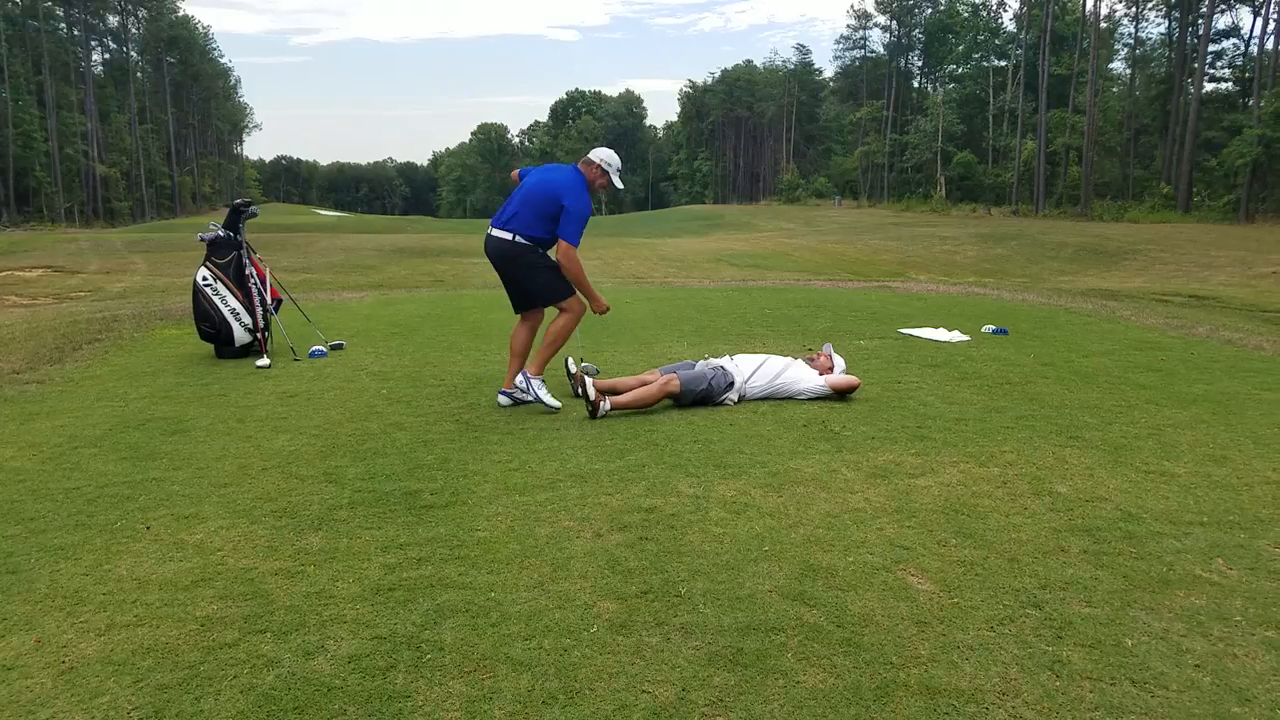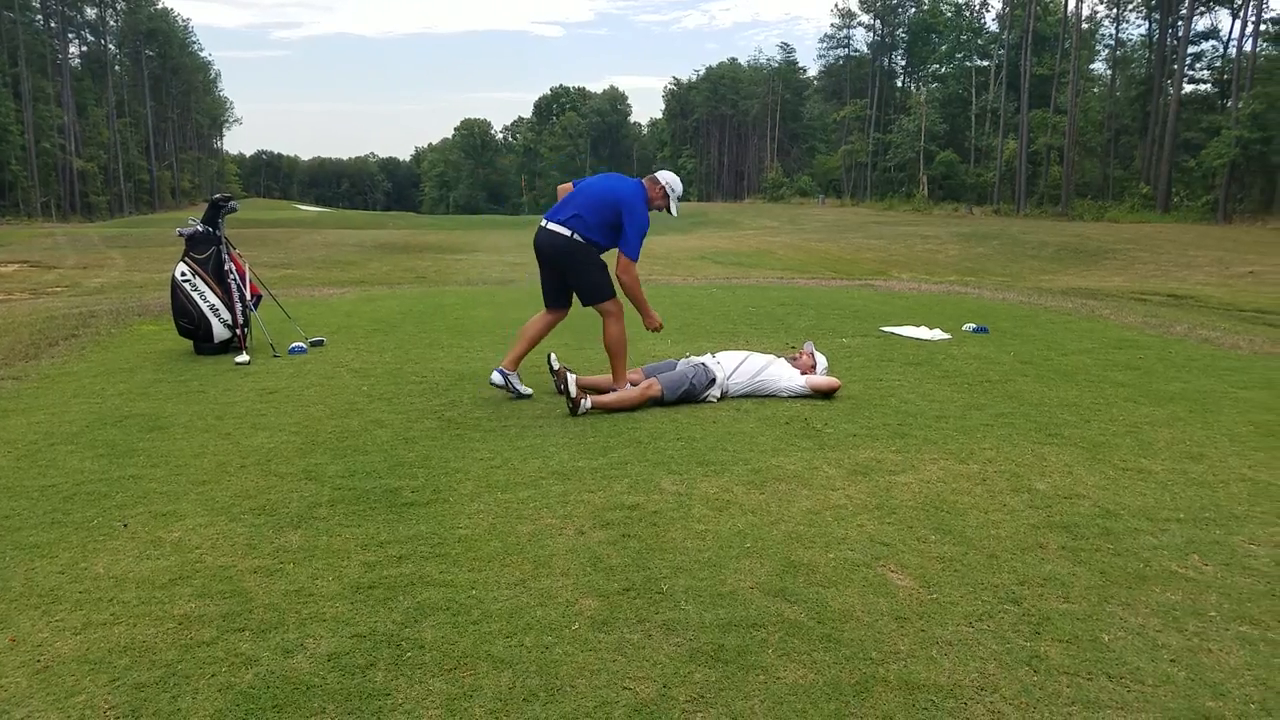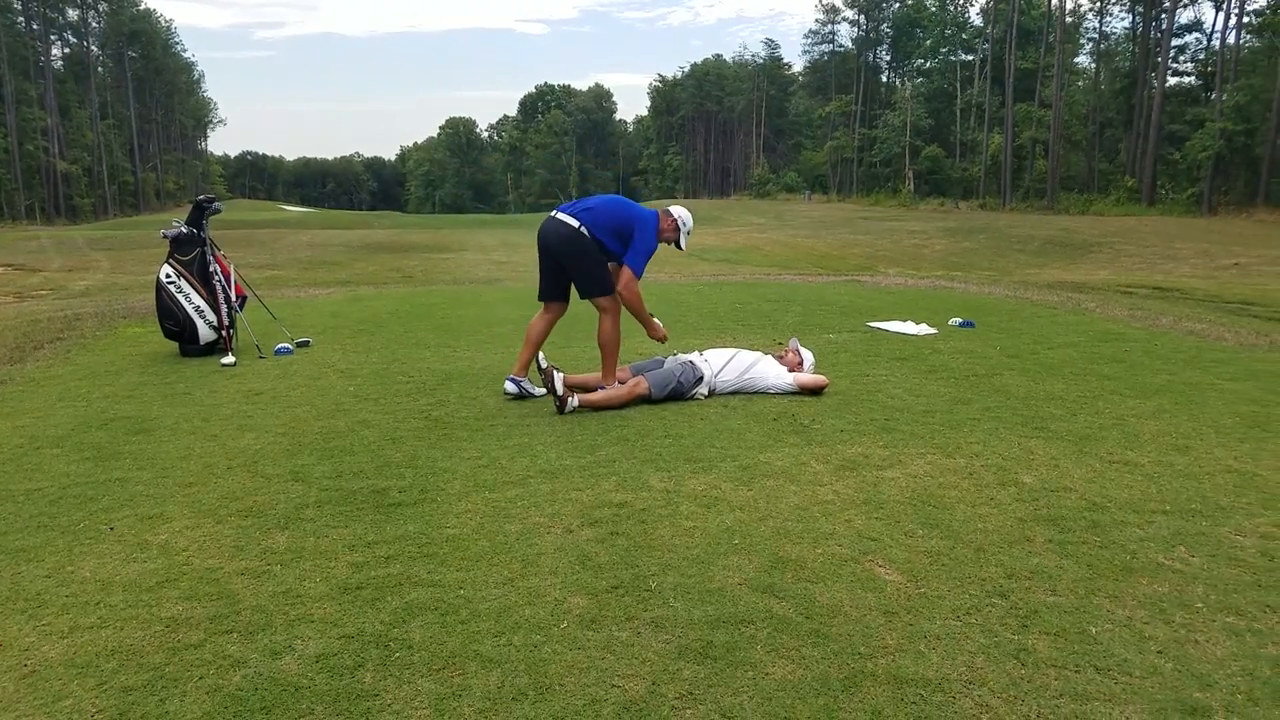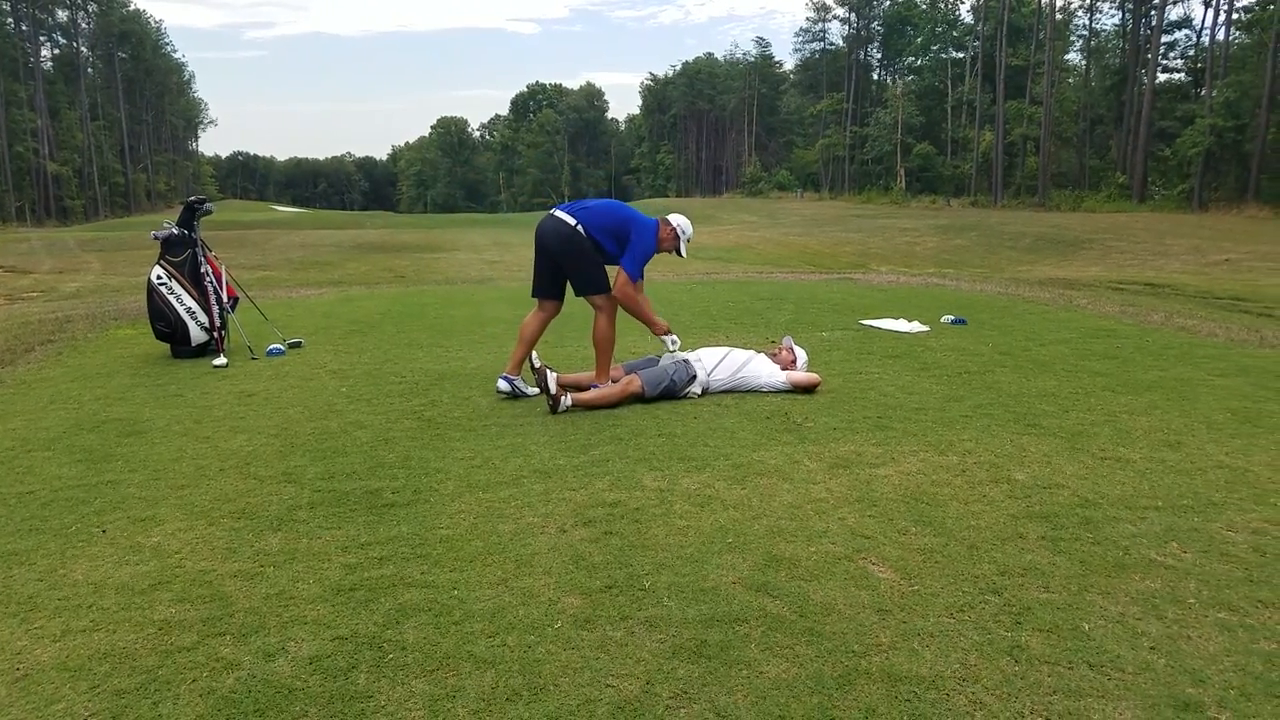
dt=0.5s
person 1, frame 1
left shoulder: (809, 381)
right shoulder: (795, 364)
left elbow: (853, 381)
left wrist: (836, 393)
left hip: (728, 381)
right hip: (721, 364)
left knee: (666, 383)
right knee: (651, 376)
left ankle: (604, 404)
right ankle: (588, 383)
person 1, frame 2
left shoulder: (790, 379)
right shoulder: (777, 363)
left elbow: (833, 383)
left wrist: (818, 381)
left hip: (711, 379)
right hip: (703, 363)
left knee: (648, 388)
right knee: (634, 374)
left ankle: (585, 402)
right ankle: (571, 381)
person 1, frame 3
left shoulder: (778, 376)
right shoulder: (764, 359)
left elbow: (821, 381)
left wrist: (806, 379)
left hip: (699, 376)
right hip: (692, 360)
left knee: (636, 386)
right knee: (622, 374)
left ankle: (572, 400)
right ankle: (560, 379)
person 1, frame 4
left shoulder: (771, 374)
right shoulder: (757, 358)
left elbow: (814, 379)
left wrist: (798, 384)
left hip: (692, 374)
right hip: (686, 359)
left knee: (629, 385)
right knee: (615, 372)
left ankle: (565, 399)
right ankle: (554, 378)
person 2, frame 1
left shoulder: (552, 169)
right shoulder: (578, 198)
left elbow: (516, 175)
right elbow: (565, 257)
right wrist: (593, 297)
left hip: (497, 242)
right hip: (518, 248)
left knee: (531, 316)
right knee: (573, 308)
left ankle: (510, 388)
right ankle: (532, 375)
person 2, frame 2
left shoulder: (614, 180)
right shoulder: (637, 210)
left elbow: (562, 190)
right elbow: (625, 273)
right wrist: (648, 314)
left hip: (545, 235)
right hip: (569, 244)
left knee: (554, 311)
right knee: (612, 312)
left ankle: (506, 370)
right ankle: (621, 388)
person 2, frame 3
left shoulder: (636, 216)
right shoulder: (647, 230)
left elbow: (616, 275)
right elbow: (625, 288)
right wrist: (650, 326)
left hip: (550, 228)
right hip: (572, 235)
left knee: (552, 310)
right knee: (609, 308)
left ankle: (517, 378)
right ankle: (608, 386)
person 2, frame 4
left shoulder: (639, 226)
right shoulder: (646, 236)
left elbow: (635, 292)
right elbow: (621, 292)
left wrist: (658, 327)
right wrist: (653, 323)
left hip: (549, 226)
right hip: (568, 233)
left knee: (546, 308)
right knee: (605, 307)
left ankle: (510, 376)
right ankle: (601, 384)
